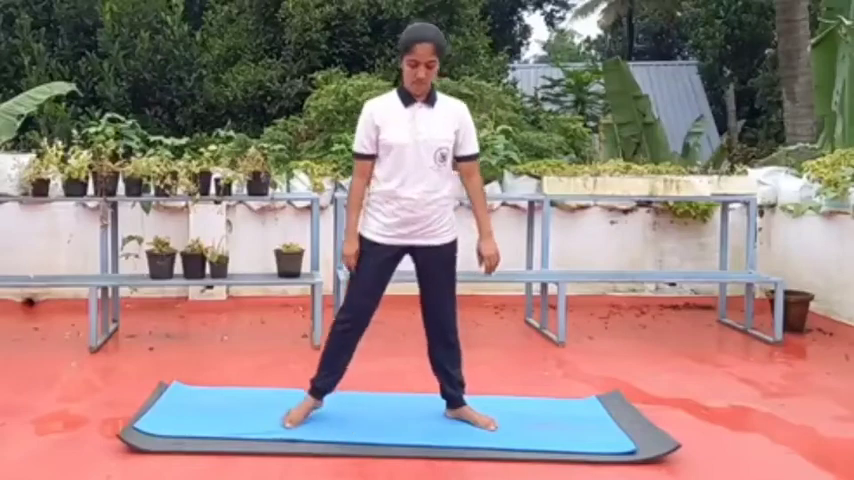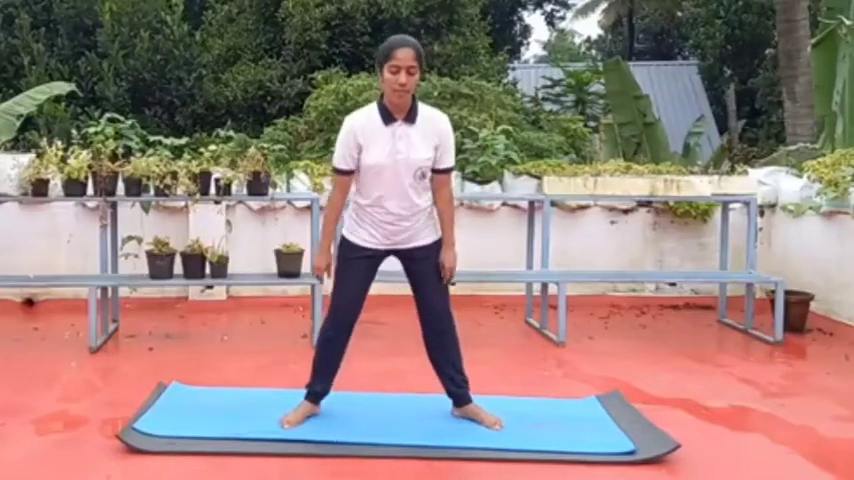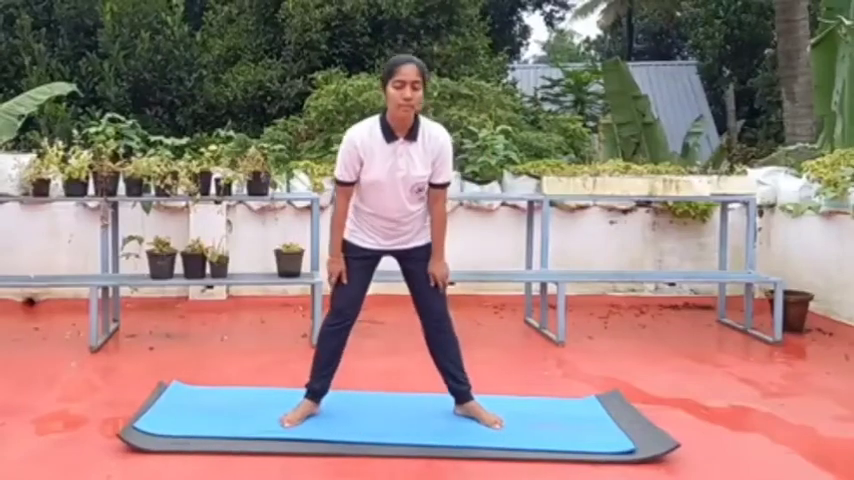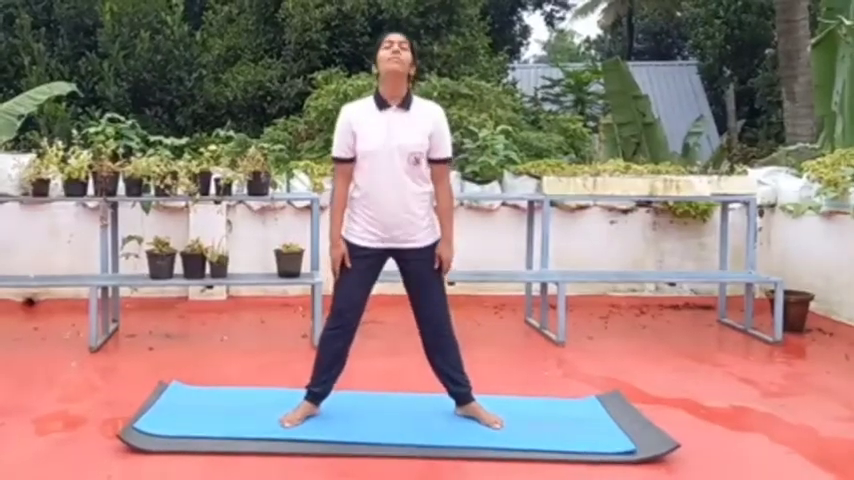
dt=0.5s
person 1, frame 1
left shoulder: (455, 111)
right shoulder: (376, 109)
left elbow: (471, 176)
right elbow: (361, 176)
left wrist: (486, 236)
right wrist: (351, 235)
left hip: (436, 236)
right hip: (381, 233)
left knee: (442, 320)
right knee: (354, 313)
left ankle: (456, 401)
right ankle: (315, 395)
person 1, frame 2
left shoulder: (437, 123)
right shoulder: (357, 124)
left elbow: (442, 189)
right elbow: (340, 188)
left wrist: (448, 247)
right wrist: (324, 246)
left hip: (420, 239)
right hip: (362, 238)
left knee: (438, 318)
right knee: (340, 317)
left ankle: (463, 401)
right ankle: (312, 399)
person 1, frame 3
left shoulder: (437, 139)
right shoulder: (358, 137)
left elbow: (437, 202)
right elbow: (342, 198)
left wrist: (438, 257)
right wrist: (335, 254)
left hip: (416, 241)
right hip: (362, 240)
left knee: (437, 318)
right knee: (340, 317)
left ankle: (464, 399)
right ankle: (312, 399)
person 1, frame 4
left shoulder: (431, 115)
right shoulder: (353, 114)
left elbow: (441, 181)
right elbow: (342, 180)
left wrist: (447, 238)
right wrist: (335, 238)
left hip: (419, 240)
right hip: (362, 239)
left knee: (436, 321)
right knee: (342, 320)
left ankle: (465, 400)
right ankle: (312, 400)
